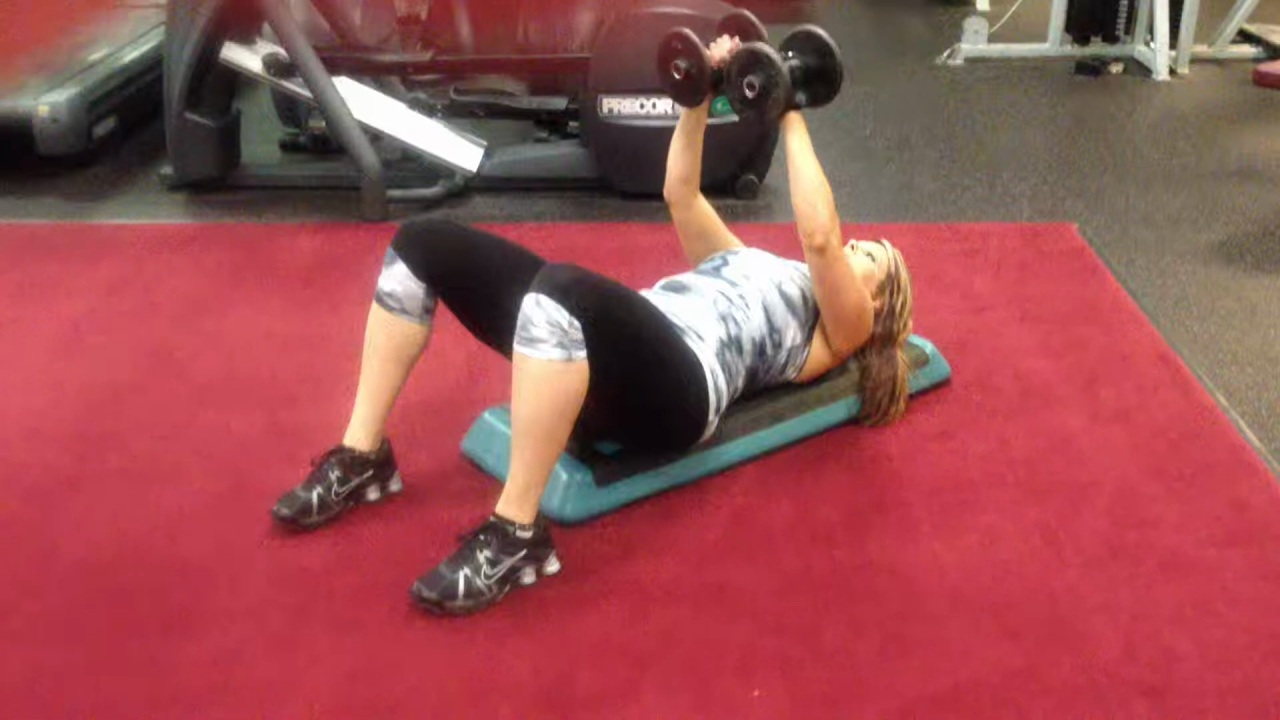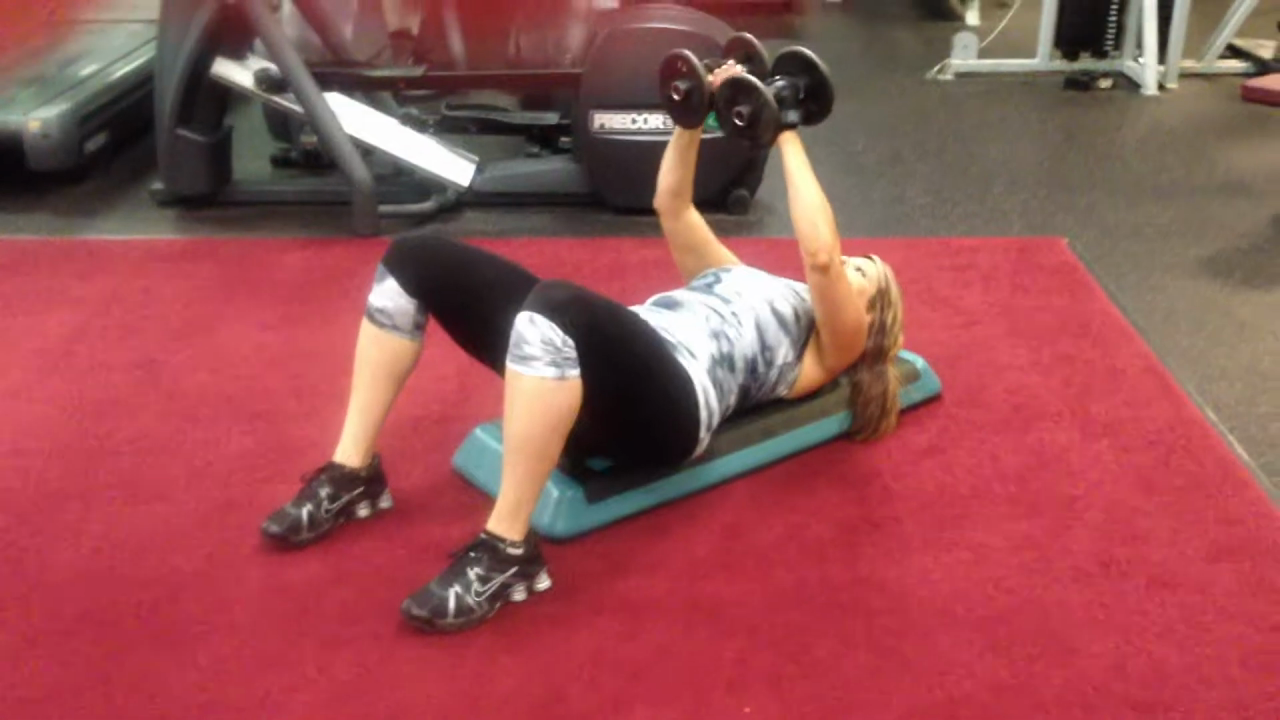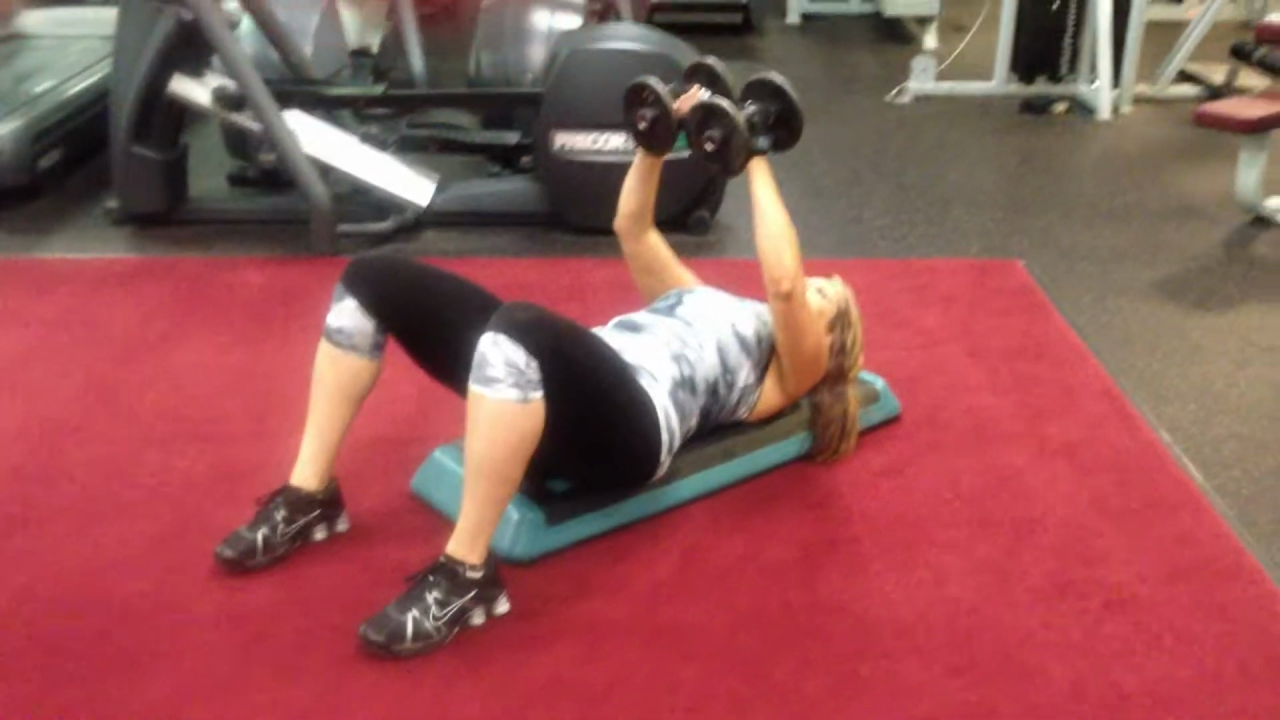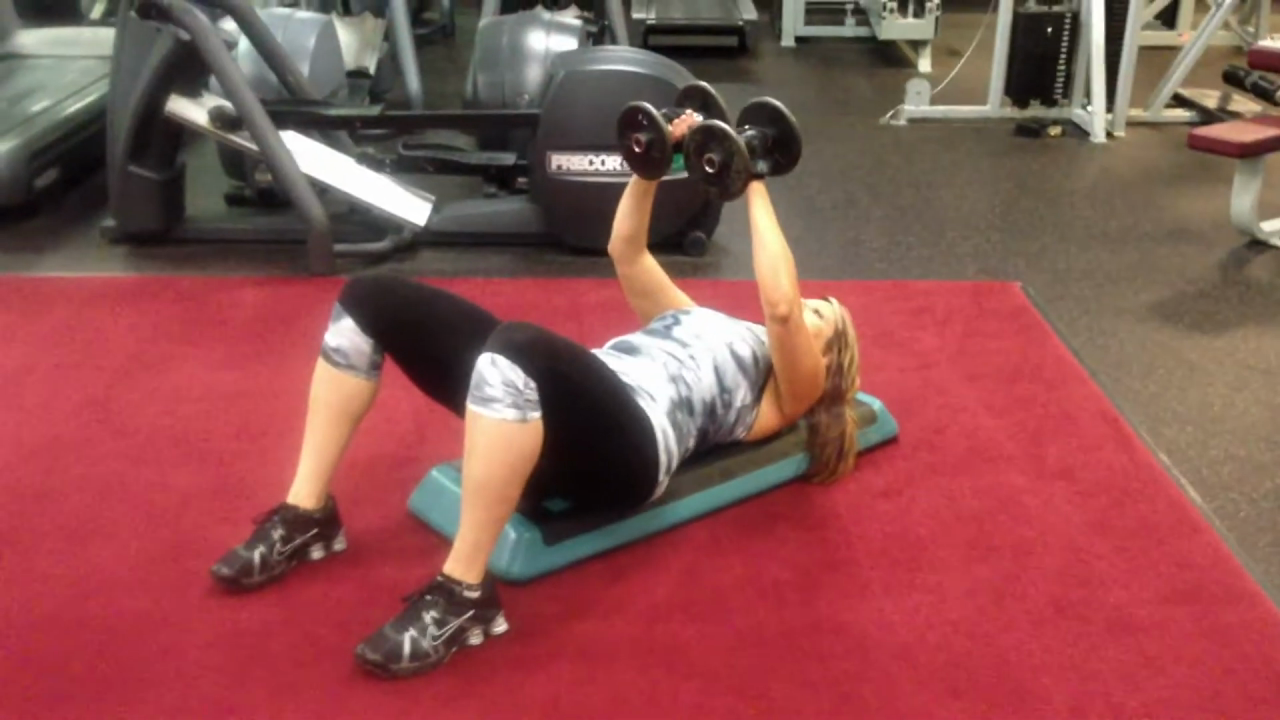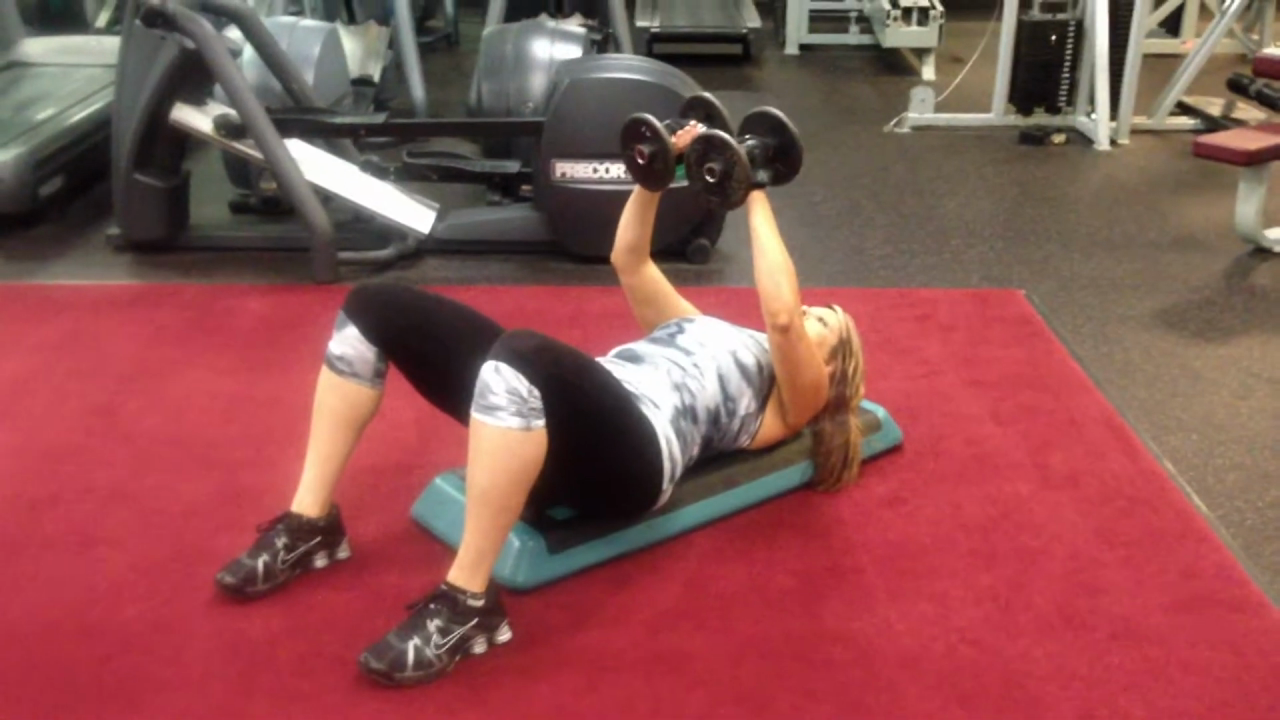
dt=0.4s
person 1, frame 1
left shoulder: (844, 325)
right shoulder: (757, 264)
left elbow: (818, 236)
right elbow: (681, 196)
left wrist: (792, 118)
right wrist: (698, 98)
left hip: (679, 382)
right hip: (604, 346)
left knee: (561, 288)
right knee: (421, 243)
left ankle: (516, 533)
right ankle: (362, 457)
person 1, frame 2
left shoulder: (834, 342)
right shoulder: (750, 283)
left elbow: (819, 253)
right elbow: (673, 208)
left wrist: (788, 138)
left hip: (670, 398)
right hip: (599, 363)
left knee: (554, 304)
right knee: (413, 259)
left ankle: (507, 550)
right ankle: (352, 474)
person 1, frame 3
left shoulder: (793, 366)
right shoulder: (710, 303)
left elbow: (784, 283)
right elbow: (634, 230)
left wrist: (757, 165)
left hip: (631, 421)
right hip: (561, 381)
left knee: (518, 327)
right knee: (372, 279)
left ankle: (466, 575)
right ankle: (309, 496)
person 1, frame 4
left shoulder: (791, 389)
right shoulder: (705, 323)
left elbow: (781, 306)
right elbow: (628, 253)
left wrist: (755, 188)
left hip: (630, 441)
right hip: (558, 401)
left knee: (516, 345)
right knee: (370, 299)
left ankle: (464, 594)
right ankle: (306, 515)
person 1, frame 5
left shoulder: (796, 395)
right shoulder: (709, 331)
left elbow: (782, 315)
right elbow: (631, 262)
left wrist: (756, 198)
left hip: (634, 448)
right hip: (562, 408)
left knee: (521, 354)
right knee: (375, 308)
left ankle: (467, 602)
right ankle: (310, 524)
